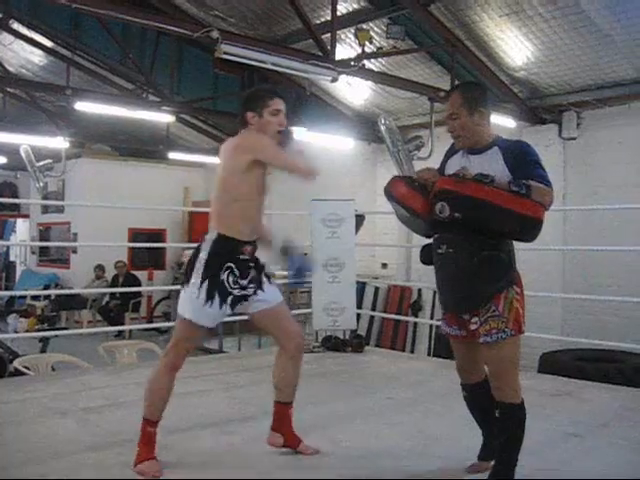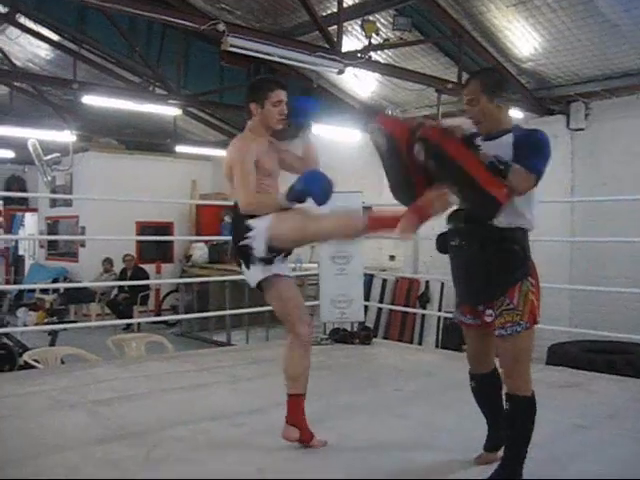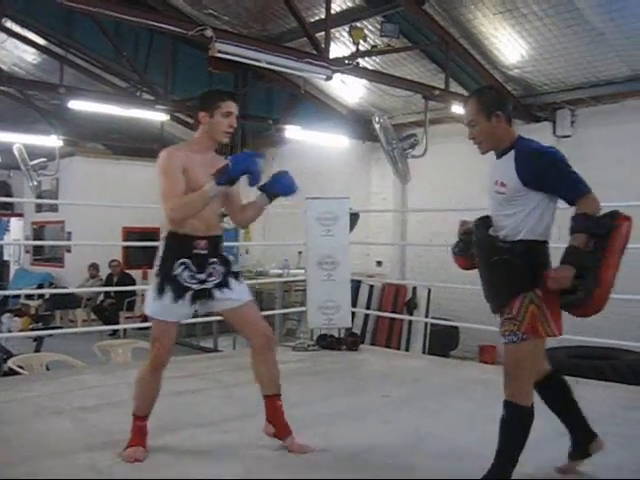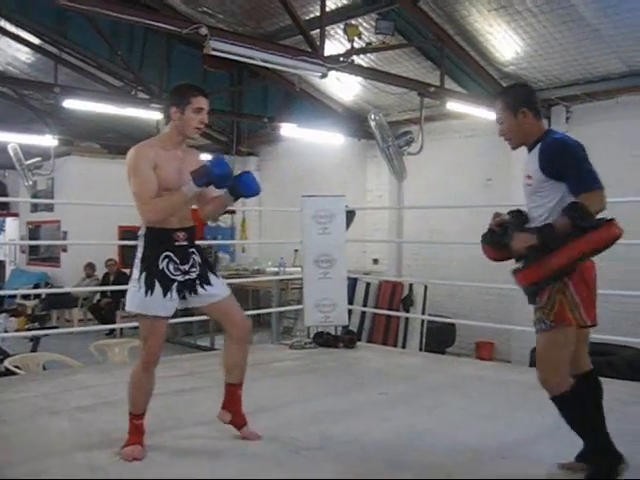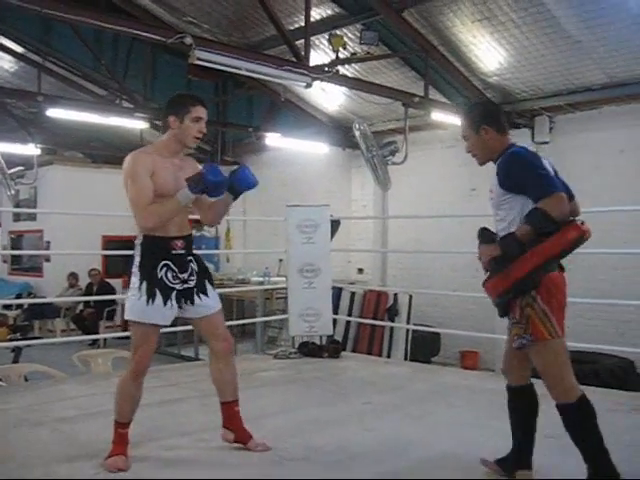
dt=0.4s
person 1, frame 1
left shoulder: (514, 152)
right shoulder: (452, 155)
left elbow: (545, 197)
left wrist: (487, 183)
right wrist: (426, 184)
left hip: (494, 281)
right hip: (453, 280)
left knee: (504, 382)
right knee: (469, 372)
right ankle: (492, 445)
person 1, frame 2
left shoulder: (530, 140)
right shoulder: (468, 143)
left elbow: (517, 183)
left hip: (509, 269)
right hip: (469, 268)
left knee: (515, 374)
right knee: (478, 364)
right ankle: (498, 434)
person 1, frame 3
left shoulder: (537, 156)
right shoulder: (501, 160)
left elbow: (589, 205)
left wrist: (570, 263)
right wrist: (478, 228)
left hip: (528, 284)
right hip: (508, 281)
left knee: (516, 384)
right knee: (535, 369)
right ankle: (584, 438)
person 1, frame 4
left shoulder: (559, 146)
right shoulder: (541, 152)
left elbow: (595, 200)
left wrist: (539, 237)
right wrist: (513, 221)
left hip: (563, 274)
left knee: (553, 376)
right knee: (577, 366)
person 1, frame 5
left shoulder: (515, 160)
right shoulder: (530, 160)
left elbow: (554, 205)
right elbow: (571, 208)
left wrist: (504, 245)
left hip: (532, 286)
right hip: (532, 281)
left knee: (560, 384)
right knee: (515, 373)
person 2, frame 1
left shoulder: (246, 155)
right shoulder: (247, 142)
right elbow: (307, 172)
left wrist: (279, 245)
right wrist: (283, 149)
left hip: (247, 262)
right hip: (218, 259)
left knee: (294, 341)
right knee: (176, 357)
left ankle: (282, 431)
right ankle: (145, 447)
person 2, frame 2
left shoulder: (270, 146)
right shoulder: (243, 146)
left elbow: (309, 166)
right elbow: (253, 202)
left wrist: (302, 146)
right wrist: (294, 194)
left hip: (262, 251)
right hip: (254, 228)
left knee: (300, 331)
right knee: (320, 222)
left ankle: (295, 423)
person 2, frame 3
left shoulder: (224, 164)
right shoulder: (173, 157)
left elbow: (241, 220)
right elbow: (175, 211)
left wrist: (267, 194)
right wrist: (218, 182)
left hip: (215, 260)
right hip: (178, 259)
left knee: (262, 337)
right knee: (158, 357)
left ankle: (278, 424)
right ankle: (138, 434)
person 2, frame 4
left shoulder: (194, 158)
right shoulder: (142, 154)
left elbow: (207, 210)
right elbow: (152, 213)
left wrist: (233, 191)
right wrist: (196, 183)
left hip: (190, 251)
right hip: (157, 254)
left knee: (240, 326)
right knee: (151, 353)
left ankle: (232, 407)
right ankle: (135, 433)
person 2, frame 5
left shoulder: (192, 166)
right shoulder: (139, 161)
left elbow: (209, 218)
right elbow: (147, 218)
left wrist: (231, 192)
right wrist: (189, 190)
left hip: (188, 260)
right hip: (154, 262)
left knee: (223, 344)
right knee: (140, 362)
left ankle: (233, 426)
right ankle: (119, 443)
